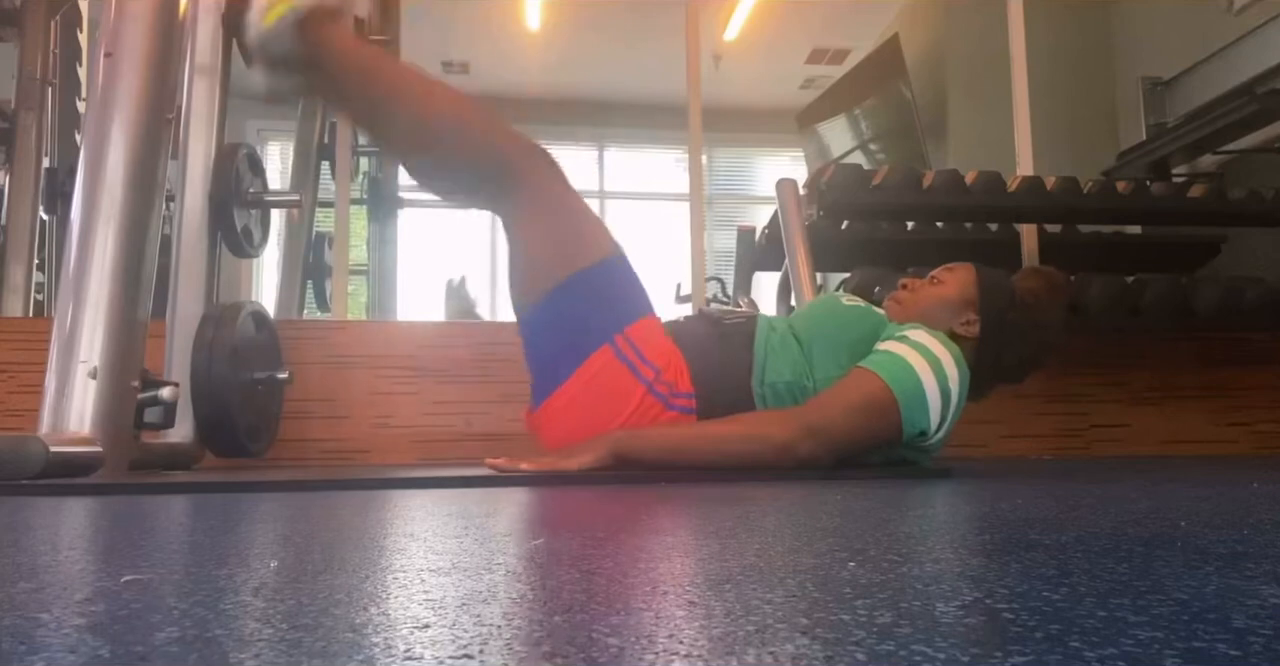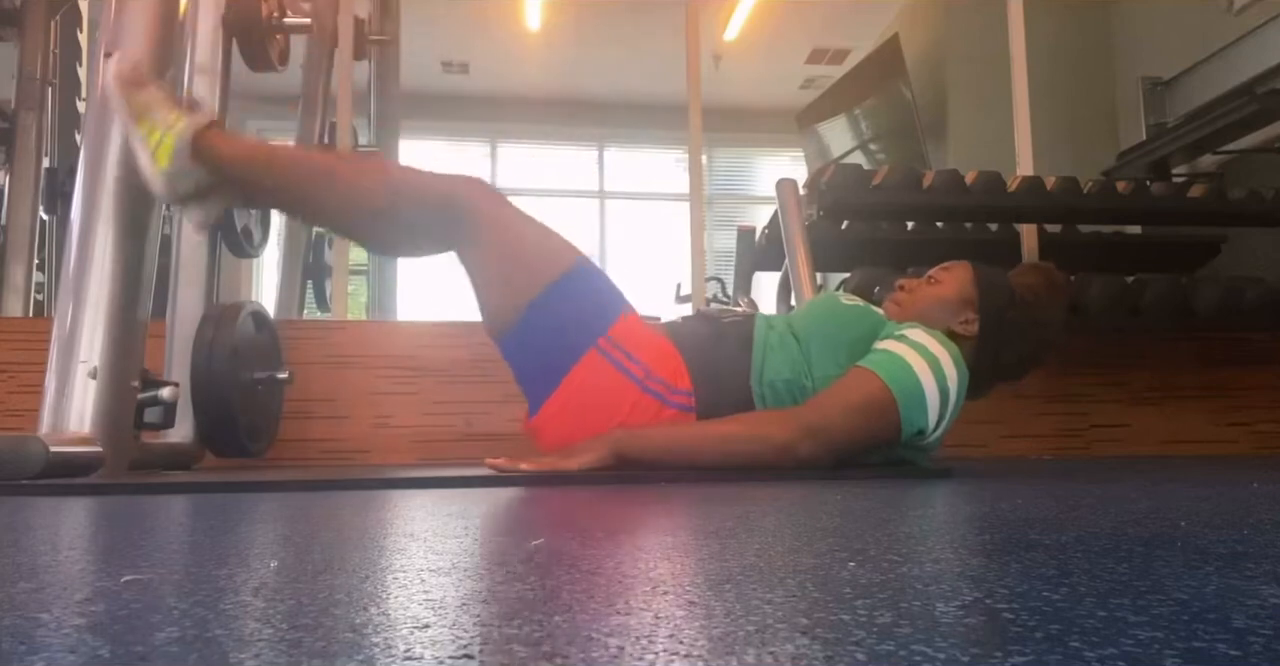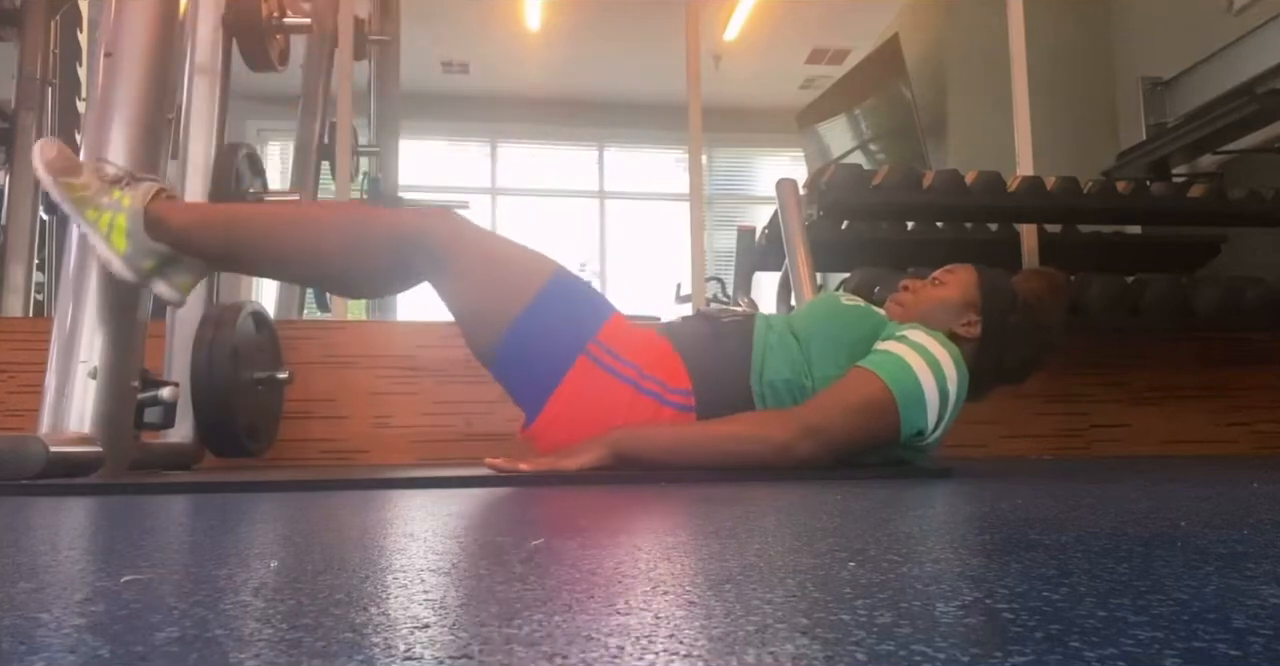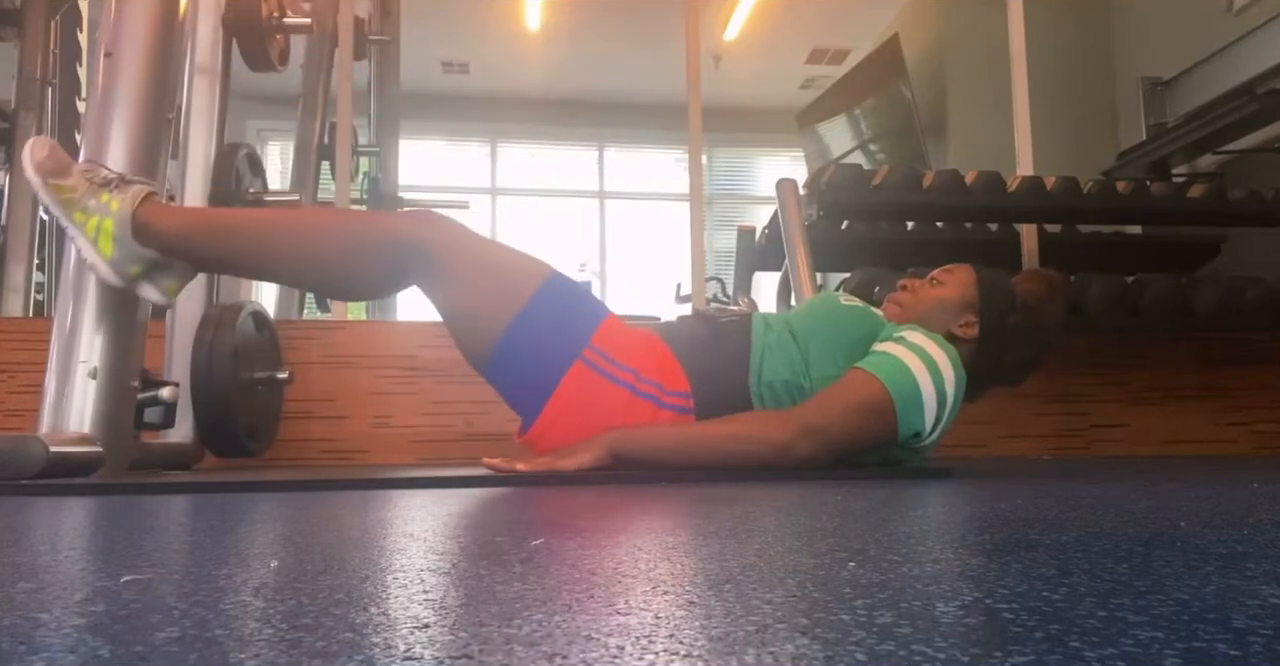
dt=0.2s
person 1, frame 1
left shoulder: (929, 366)
right shoulder: (900, 352)
left elbow: (800, 437)
left wrist: (610, 446)
left hip: (640, 399)
right hip: (652, 374)
left knee: (521, 173)
right knee: (518, 184)
person 1, frame 2
left shoulder: (926, 364)
right shoulder: (904, 351)
left elbow: (801, 437)
left wrist: (616, 443)
left hip: (645, 401)
right hip: (653, 375)
left knee: (465, 203)
right knee: (470, 212)
left ankle: (203, 148)
right ankle: (219, 158)
person 1, frame 3
left shoulder: (926, 363)
right shoulder: (895, 349)
left elbow: (800, 435)
left wrist: (609, 445)
left hip: (646, 400)
right hip: (656, 372)
left knee: (434, 231)
right knee: (437, 240)
left ankle: (158, 219)
right ankle: (181, 232)
person 1, frame 4
left shoulder: (926, 364)
right shoulder: (894, 347)
left elbow: (799, 433)
left wrist: (607, 445)
left hip: (641, 399)
right hip: (651, 378)
left knee: (423, 237)
right knee: (430, 242)
left ankle: (147, 226)
right ankle: (164, 238)
